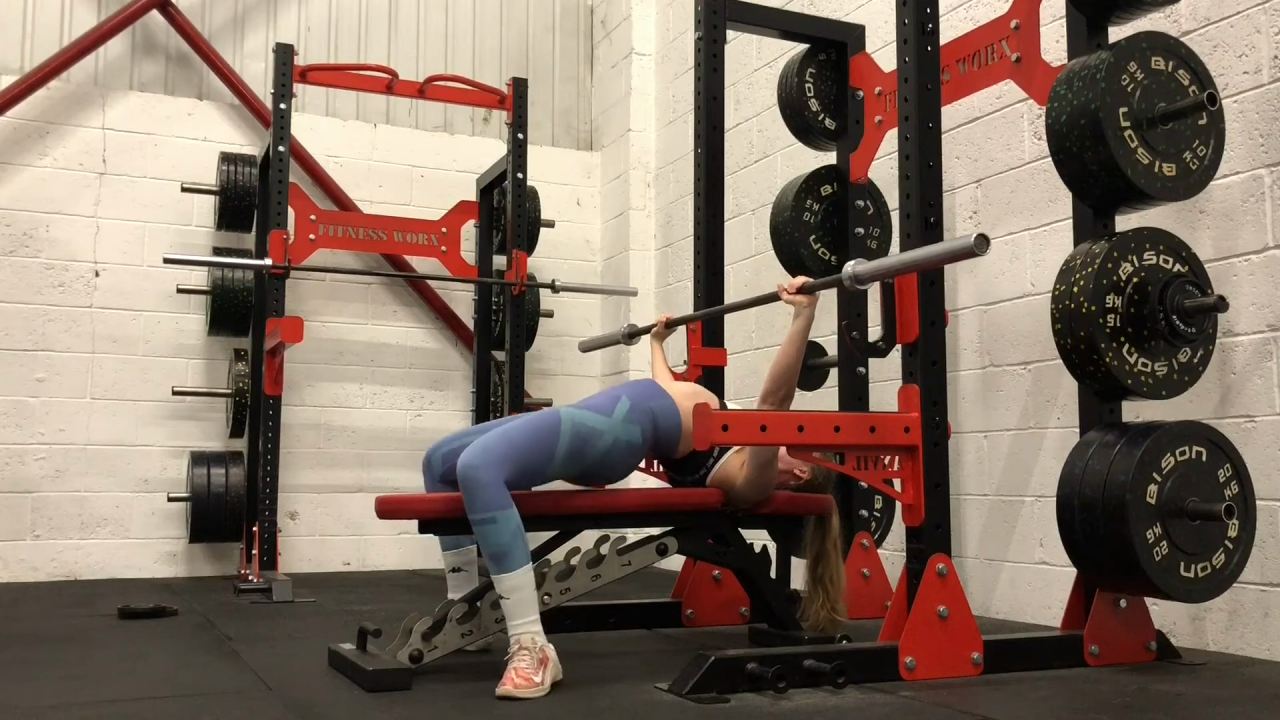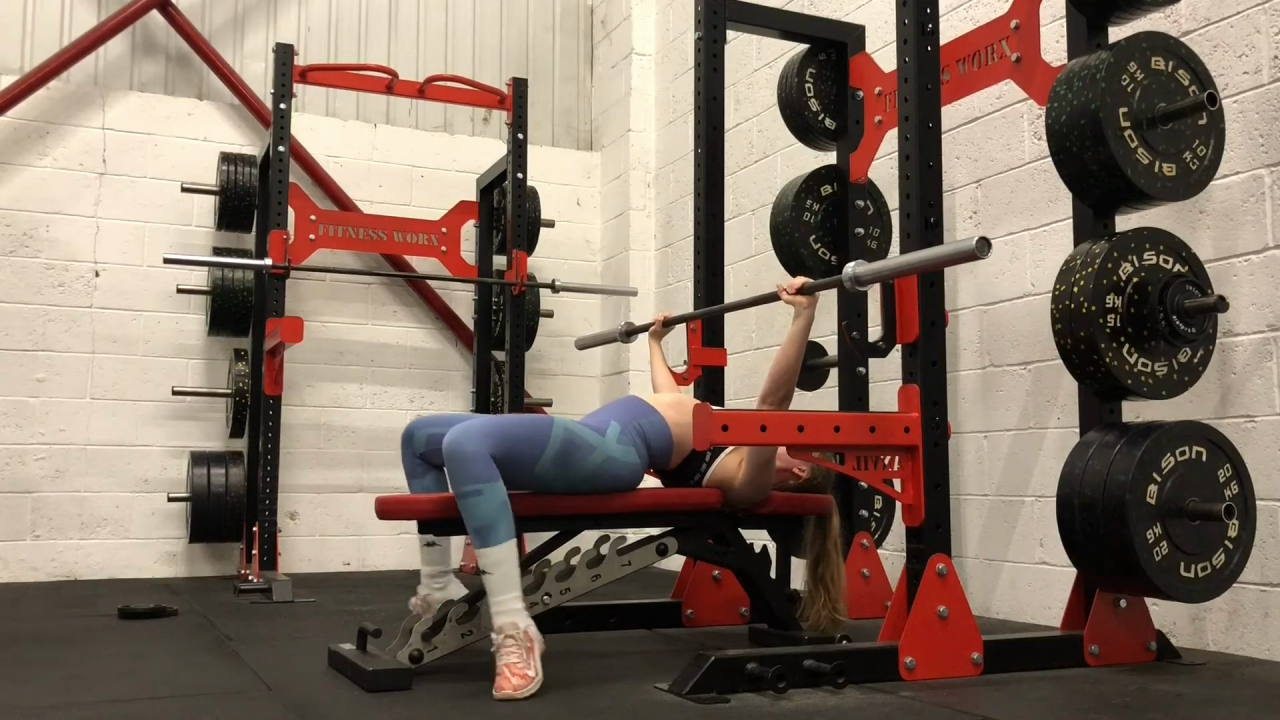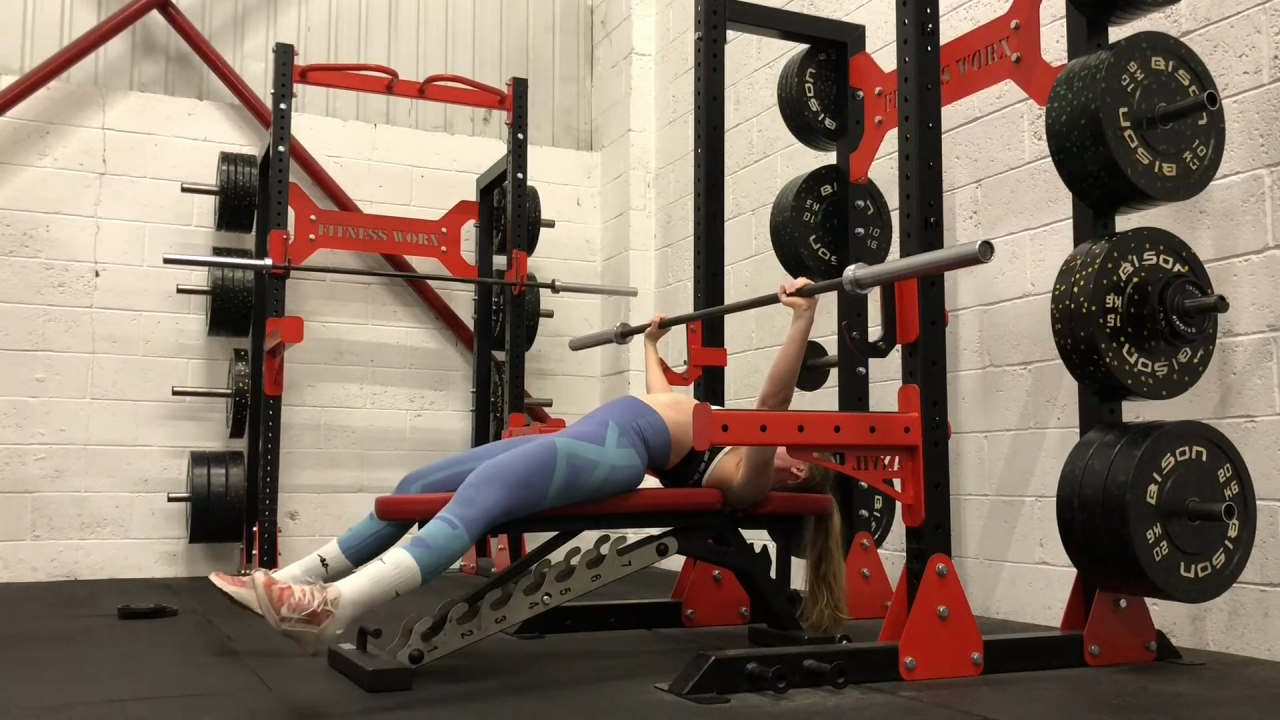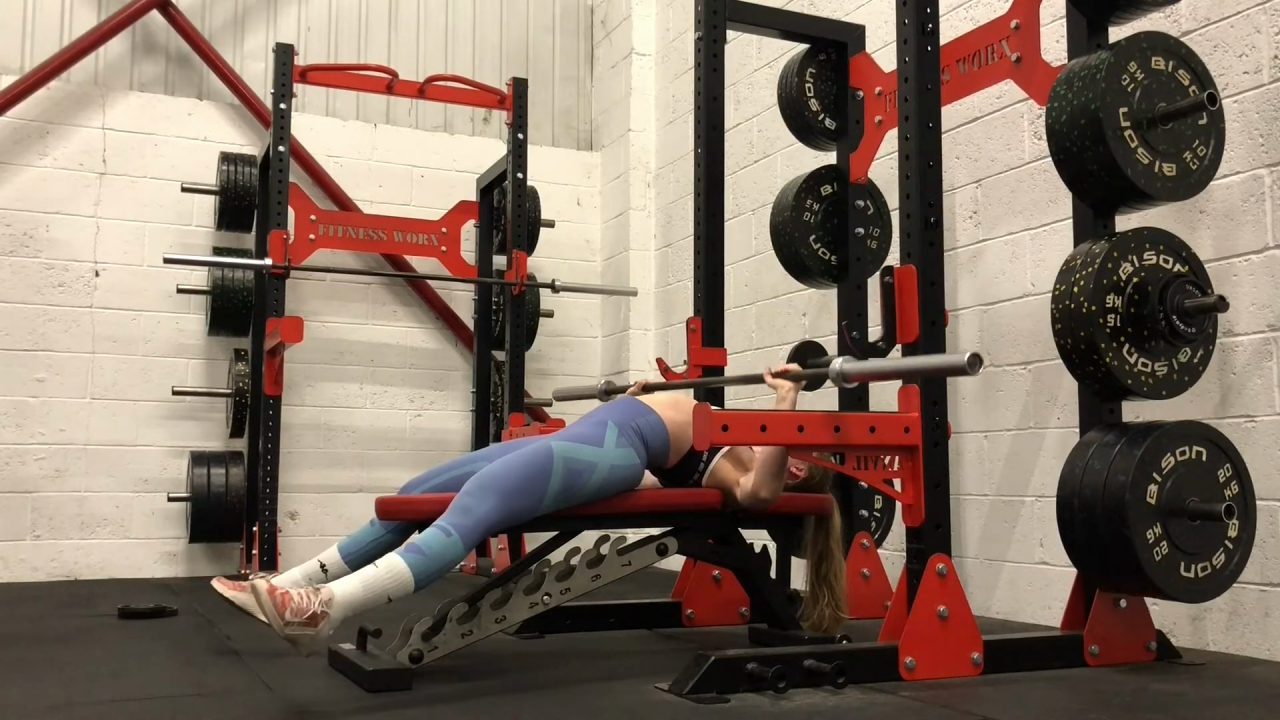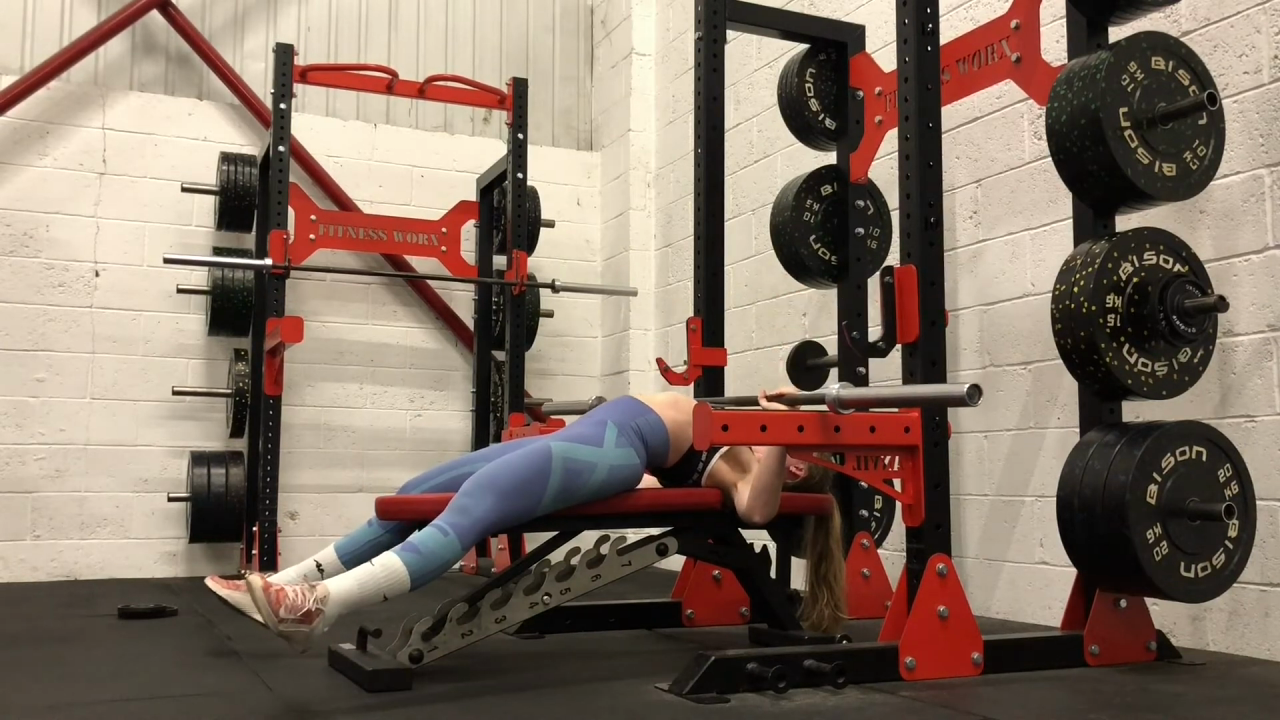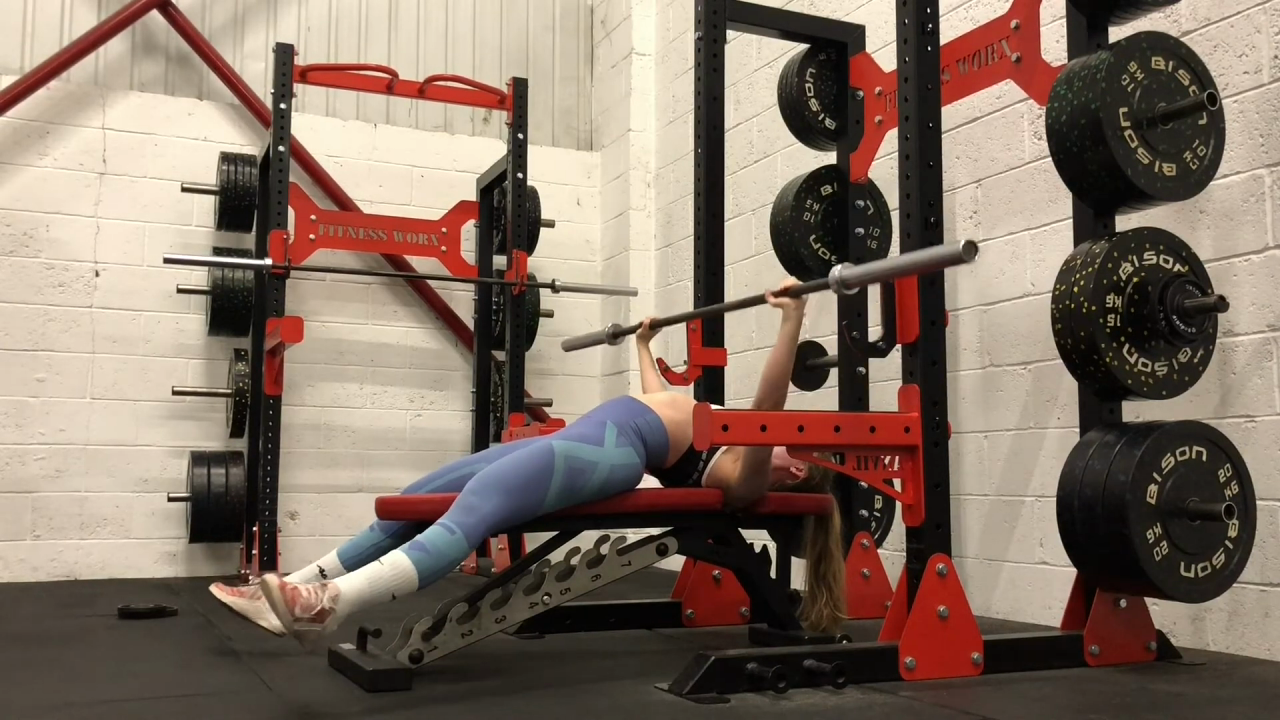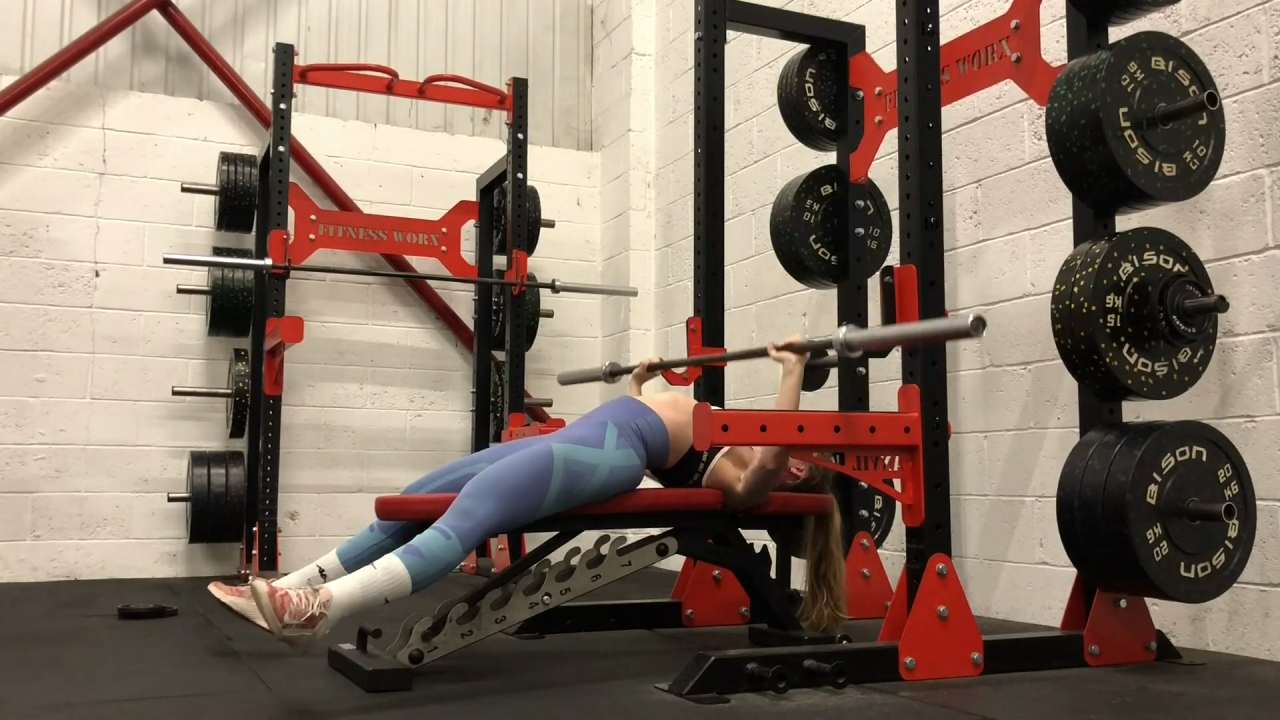
dt=0.7s
person 1, frame 1
left shoulder: (754, 478)
right shoulder: (725, 451)
left elbow: (774, 399)
right elbow: (669, 392)
left wrist: (803, 316)
right wrist: (657, 343)
left knee: (477, 467)
right knee: (440, 463)
left ankle: (532, 649)
person 1, frame 2
left shoulder: (750, 481)
right shoulder: (724, 449)
left elbow: (773, 399)
right elbow: (667, 397)
left wrist: (803, 315)
right wrist: (656, 341)
left knee: (466, 442)
right knee: (420, 437)
left ankle: (516, 632)
right ankle: (439, 588)
person 1, frame 3
left shoulder: (747, 482)
right shoulder: (723, 450)
left elbow: (773, 402)
right elbow: (658, 399)
left wrist: (803, 319)
right wrist: (651, 345)
left knee: (471, 504)
right knee: (415, 489)
left ankle: (330, 608)
right ankle: (292, 583)
person 1, frame 4
left shoulder: (744, 486)
right shoulder: (719, 462)
left elbow: (762, 485)
left wrist: (788, 398)
right wrist: (636, 397)
left knee: (466, 513)
right knee: (416, 496)
left ankle: (323, 608)
right ankle: (290, 586)
person 1, frame 5
left shoulder: (744, 477)
right shoulder: (713, 458)
left elbow: (758, 510)
left knee: (464, 514)
right knee: (413, 496)
left ankle: (319, 604)
right ankle: (290, 585)
person 1, frame 6
left shoulder: (744, 482)
right shoulder: (711, 454)
left elbow: (768, 406)
right elbow: (655, 397)
left wrist: (791, 321)
right wrist: (644, 343)
left knee: (470, 512)
right knee: (415, 499)
left ankle: (329, 603)
right ankle: (285, 592)
person 1, frame 7
left shoulder: (743, 487)
right shoulder: (716, 458)
left elbow: (768, 468)
right elbow: (648, 427)
left wrist: (792, 376)
right wrist: (640, 382)
left knee: (466, 516)
right knee: (416, 498)
left ankle: (322, 606)
right ankle: (284, 591)
